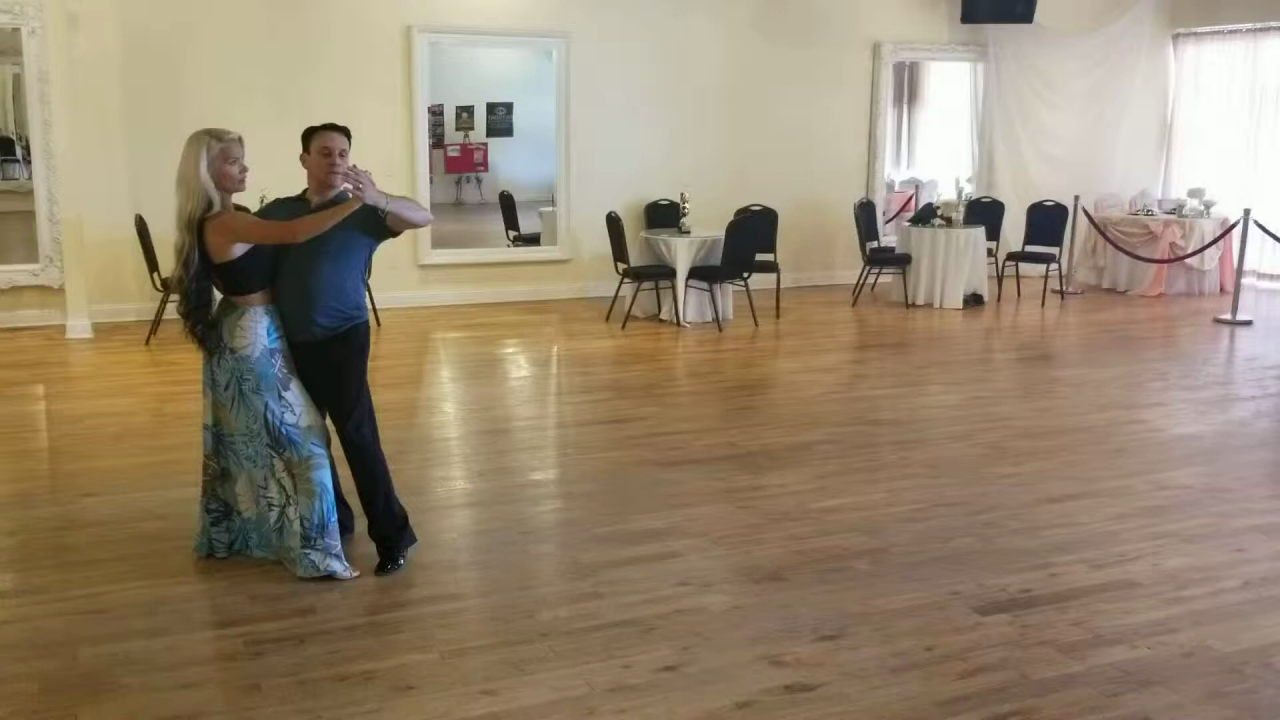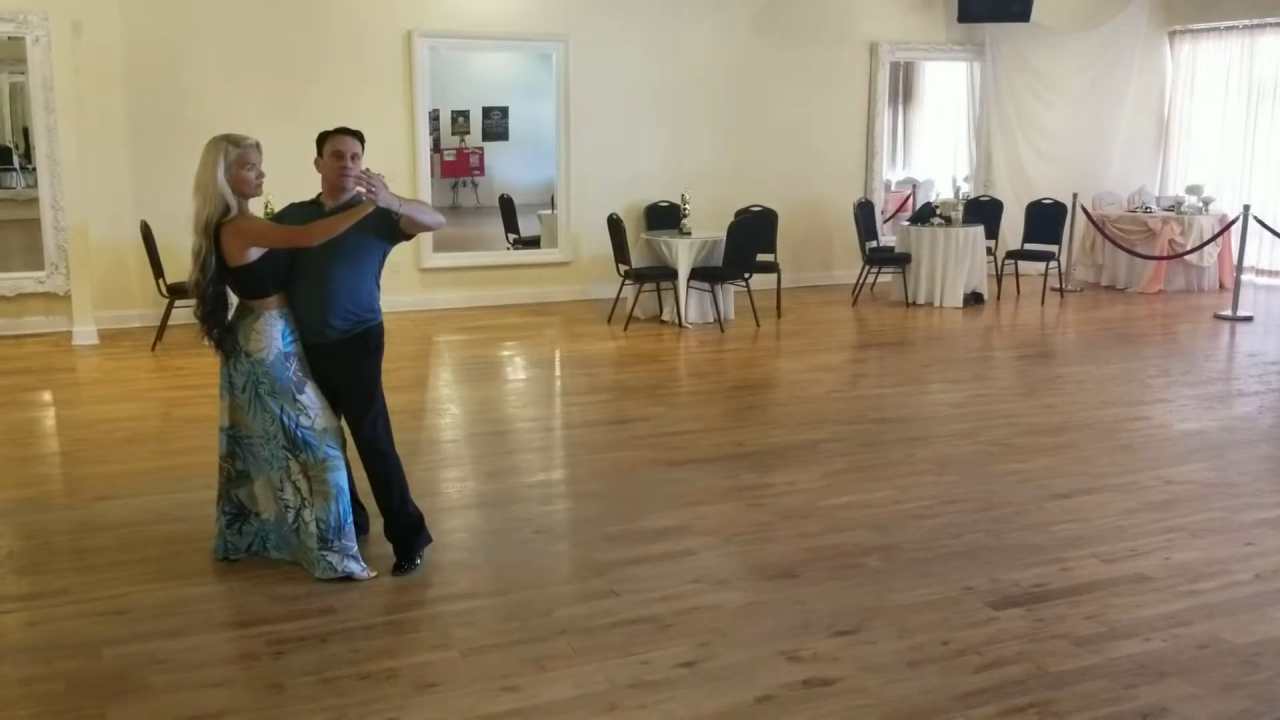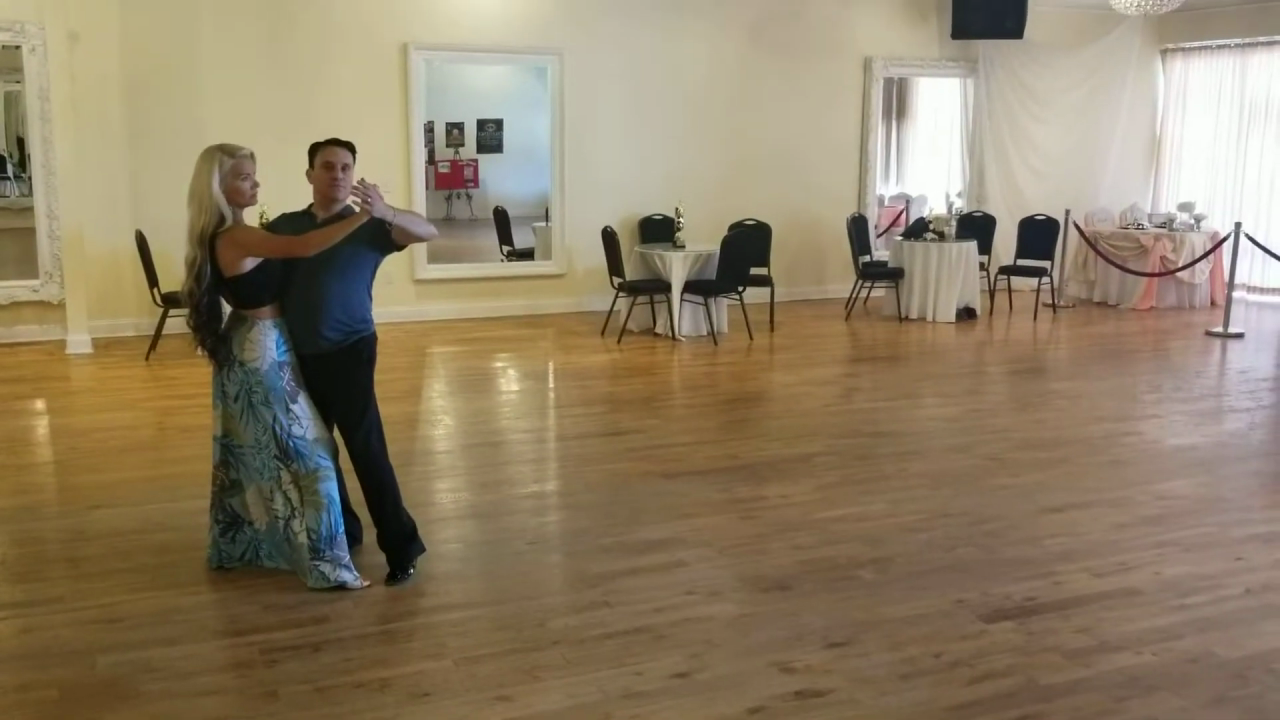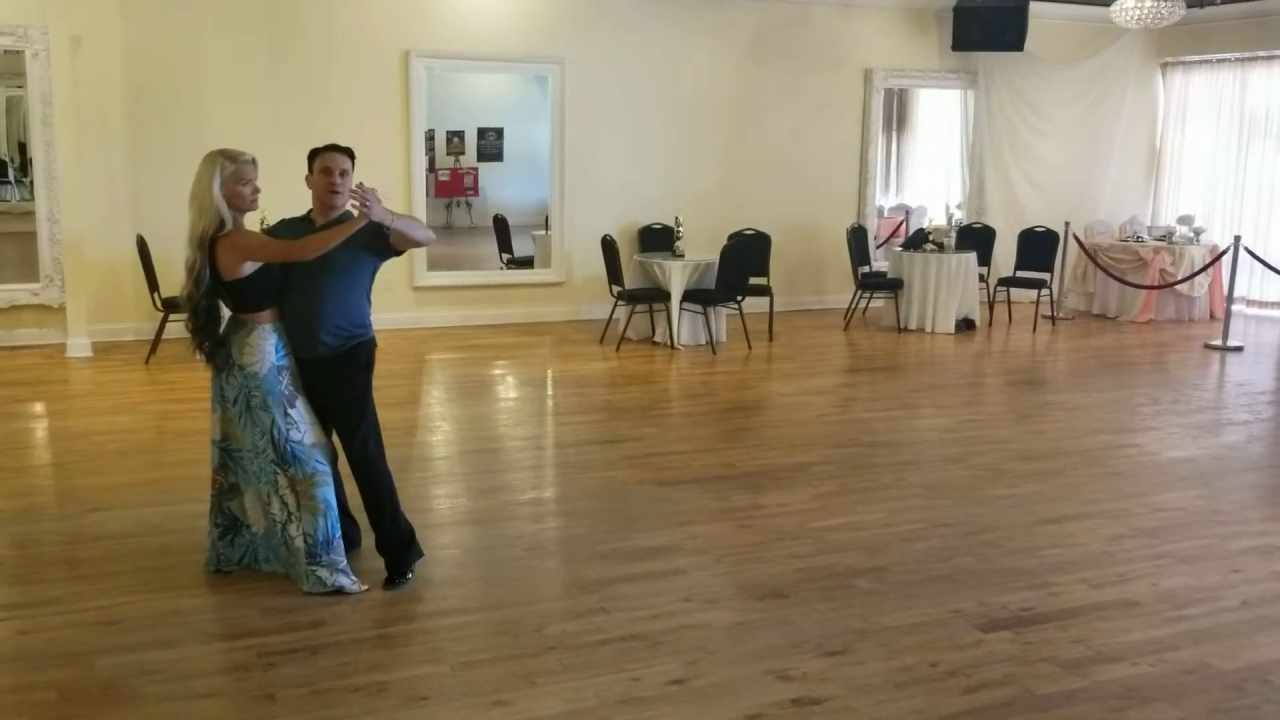
dt=0.7s
person 1, frame 1
left shoulder: (361, 211)
right shoulder: (277, 211)
left elbow: (423, 217)
left wrist: (377, 197)
left hip: (340, 340)
right hip: (289, 343)
left knee: (358, 438)
left ankle: (392, 536)
right ankle: (332, 519)
person 1, frame 2
left shoulder: (376, 216)
right shoulder: (292, 215)
left elbow: (435, 221)
left wrist: (390, 201)
left hip: (355, 343)
right hip: (305, 346)
left knee: (373, 440)
left ankle: (408, 536)
right ankle: (347, 521)
person 1, frame 3
left shoulder: (367, 226)
right shoulder: (283, 226)
left elbow: (427, 231)
left wrist: (385, 211)
left hip: (348, 354)
right hip: (298, 357)
left knee: (367, 451)
left ankle: (401, 547)
right ankle: (341, 531)
person 1, frame 4
left shoulder: (366, 232)
right shoulder: (283, 232)
left elbow: (425, 236)
left wrist: (383, 216)
left hip: (347, 359)
right hip: (297, 361)
left knee: (365, 456)
left ankle: (399, 551)
right ankle: (339, 535)
person 2, frame 1
left shoulder: (214, 222)
right shoulder: (225, 223)
right elbow: (294, 233)
right wrist: (355, 202)
left hip: (237, 336)
right hip: (251, 339)
left knee: (244, 441)
right knee: (299, 440)
left ankle: (230, 533)
right ankle: (312, 550)
person 2, frame 2
left shoulder: (232, 226)
right shoulder: (241, 228)
right elbow: (309, 237)
right wrist: (367, 206)
left hip: (257, 338)
right hip: (268, 341)
left knee: (261, 443)
right knee: (315, 442)
left ankle: (245, 536)
right ankle: (330, 551)
person 2, frame 3
left shoulder: (223, 236)
right shoulder: (236, 238)
left elbow: (283, 252)
right elbow: (302, 248)
right wrist: (362, 216)
left hip: (246, 348)
right hip: (261, 351)
left knee: (252, 453)
right knee: (302, 452)
left ankle: (238, 545)
right ankle: (322, 561)
person 2, frame 4
left shoulder: (223, 241)
right shoulder: (236, 242)
right elbow: (302, 252)
right wrist: (361, 220)
left hip: (246, 353)
right hip: (260, 355)
left knee: (250, 457)
right knee: (300, 457)
left ankle: (237, 549)
right ankle: (320, 566)
